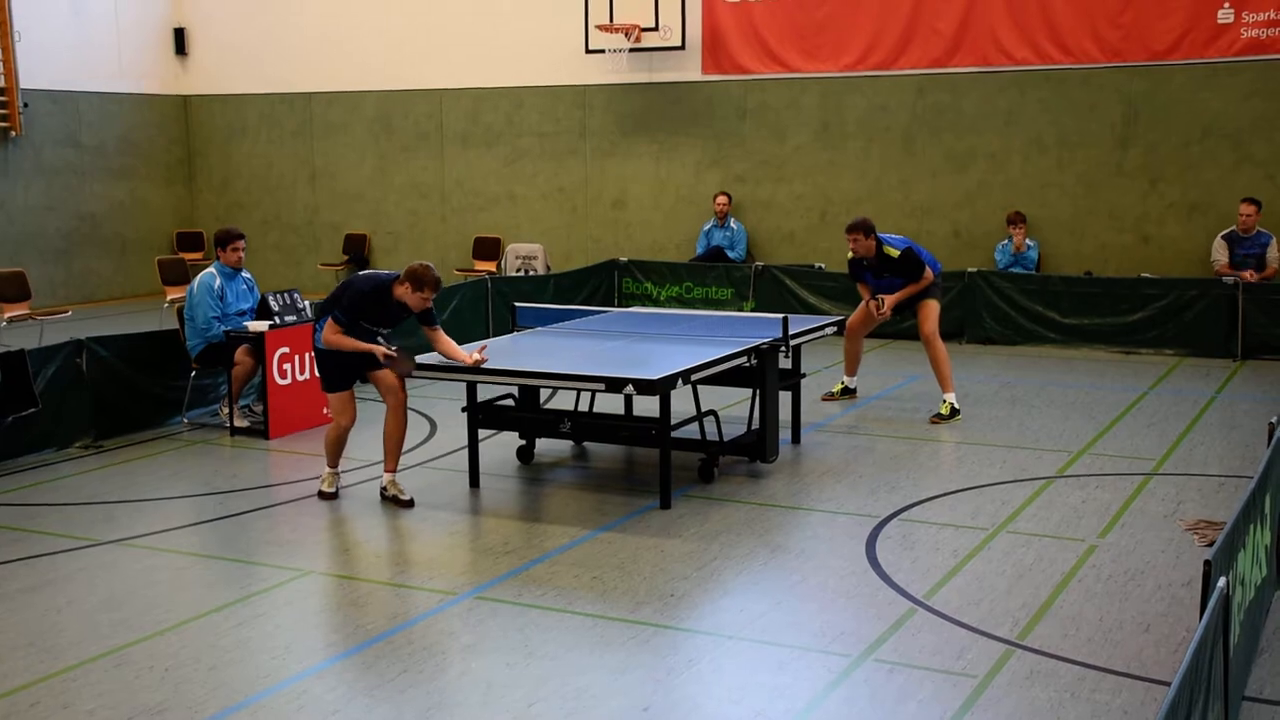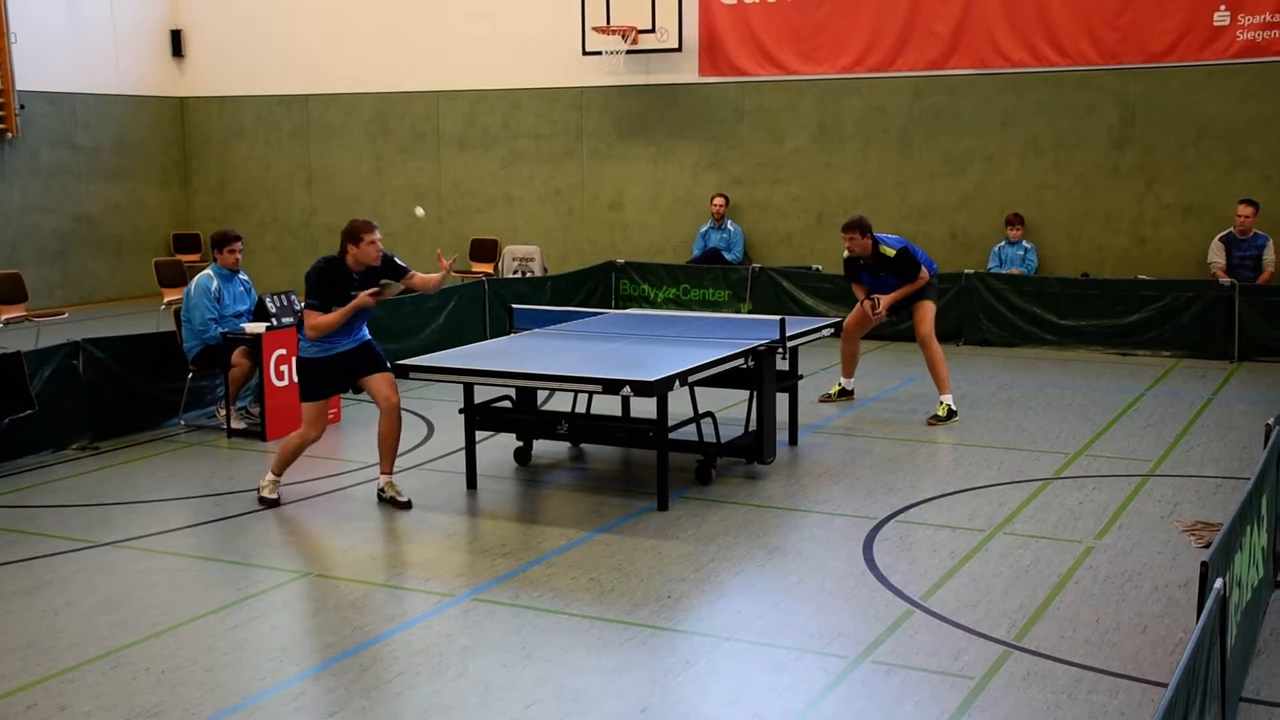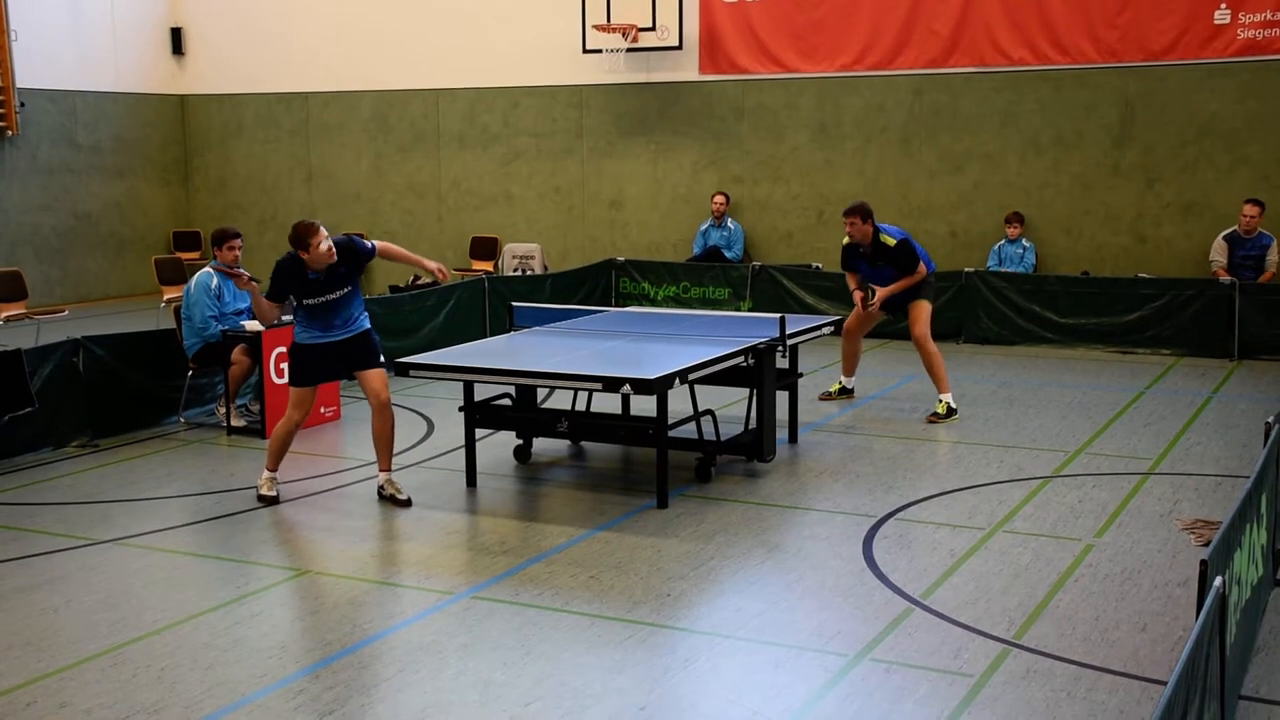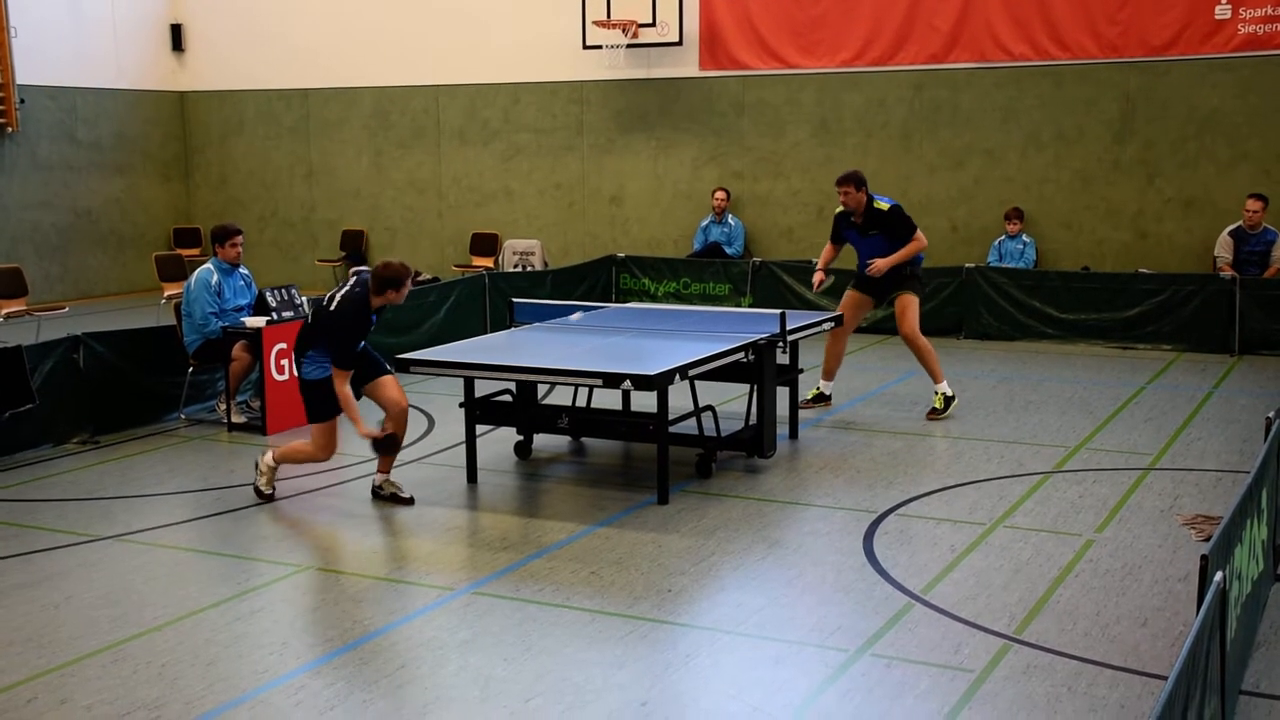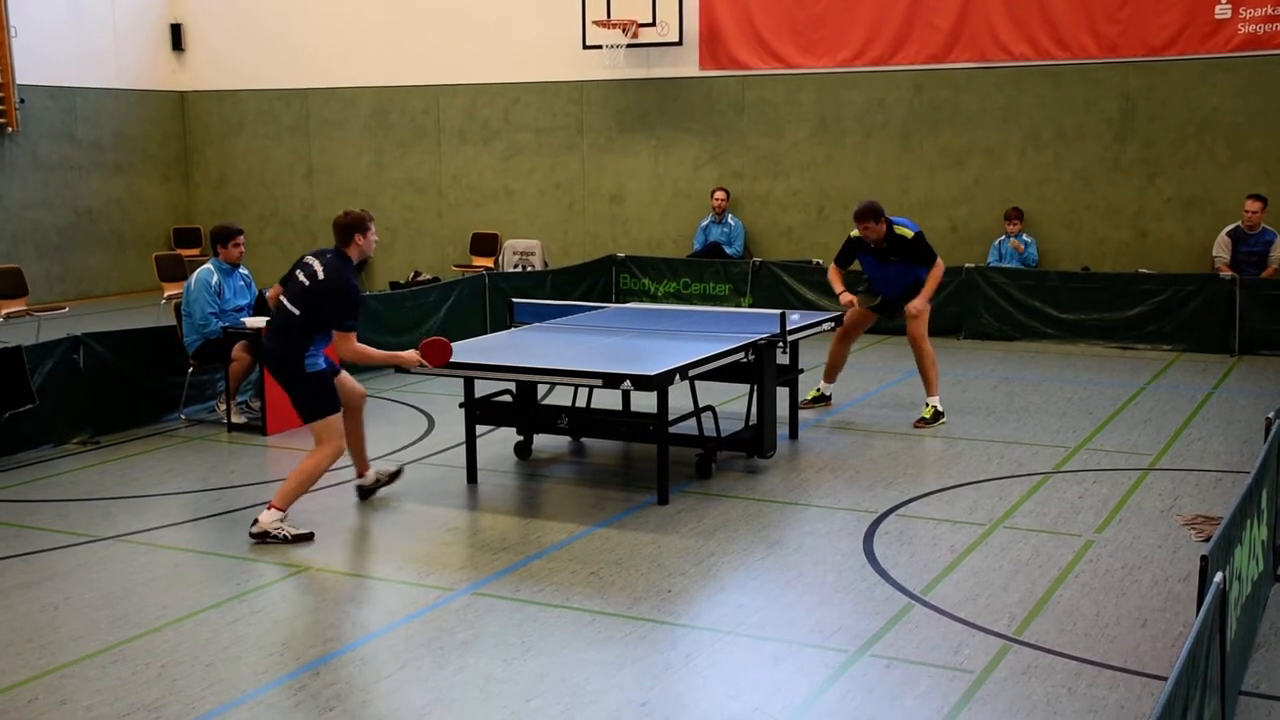
dt=0.4s
person 1, frame 1
left shoulder: (418, 296)
right shoulder: (364, 291)
left elbow: (437, 337)
right elbow: (329, 337)
left wrist: (466, 358)
right wrist: (372, 349)
left hip: (371, 339)
right hip: (335, 342)
left knee: (398, 399)
right knee: (344, 420)
left ankle: (389, 481)
right ankle: (331, 472)
person 1, frame 2
left shoulder: (381, 261)
right shoulder: (322, 272)
left elbow: (421, 282)
right elbow: (313, 331)
left wrist: (443, 274)
right wrist: (354, 305)
left hip: (357, 342)
right hip: (318, 353)
left knee: (391, 402)
right knee: (312, 432)
left ankle: (386, 483)
right ankle: (272, 478)
person 1, frame 3
left shoulder: (348, 247)
right shoulder: (287, 268)
left elbow: (381, 248)
right elbow: (268, 318)
left wrist: (425, 264)
right wrist: (254, 294)
left hip: (356, 333)
right hip: (311, 341)
left knee: (381, 399)
right knee: (295, 416)
left ankle: (385, 480)
right ankle: (268, 476)
person 1, frame 4
left shoulder: (367, 279)
right shoulder: (348, 323)
left elbow: (356, 271)
right elbow: (341, 383)
right wrist: (360, 426)
left hip: (353, 352)
right hip: (319, 364)
left knee: (399, 407)
right knee: (323, 450)
left ankle: (382, 481)
right ankle: (269, 462)
person 1, frame 5
left shoulder: (314, 257)
right shoulder: (344, 284)
left elbow: (273, 295)
right elbow: (347, 351)
right wrist: (400, 358)
left hip: (279, 348)
right hip: (298, 361)
left knee: (355, 397)
right knee: (332, 445)
left ankle: (365, 477)
right ankle: (269, 520)
person 2, frame 1
left shoulder: (900, 252)
right shoulder: (854, 259)
left elbow: (927, 277)
right elbow: (862, 282)
left wrist: (895, 298)
right wrist: (869, 300)
left hip: (924, 284)
right hip: (885, 290)
left knee: (929, 334)
right knee: (852, 328)
left ankle: (950, 402)
right ankle: (848, 385)
person 2, frame 2
left shoulder: (895, 251)
right shoulder: (850, 258)
left elbow: (923, 277)
right elbow: (857, 283)
left wrist: (891, 299)
right wrist: (864, 300)
left hip: (920, 285)
right hip: (882, 291)
left knee: (925, 335)
right knee: (849, 329)
left ankle: (947, 404)
right ankle: (846, 387)
person 2, frame 3
left shoulder: (895, 242)
right shoulder: (849, 245)
left elbow: (920, 272)
right elbow: (851, 272)
left wrist: (887, 292)
right wrist: (855, 291)
left hip: (917, 283)
right hip: (880, 288)
left knee: (920, 336)
right knee: (849, 330)
left ankle: (947, 402)
right ankle: (846, 385)
person 2, frame 4
left shoulder: (888, 211)
right shoulder: (842, 216)
left elbow: (920, 242)
right elbow: (833, 245)
left wrist: (889, 261)
right wrist: (820, 269)
left hip: (903, 272)
right hip: (869, 274)
left knee: (908, 332)
right knee: (838, 327)
left ankle: (943, 391)
right ankle: (824, 391)
person 2, frame 5
left shoulder: (909, 235)
right shoulder: (856, 239)
left elbow: (938, 266)
right elbow: (835, 269)
left wrist: (922, 300)
right wrist: (842, 293)
left hip: (913, 290)
right hip: (877, 291)
left knee: (917, 336)
right knee: (843, 334)
left ankle: (934, 405)
right ankle: (824, 391)
person 3, frame 1
left shoulder: (245, 277)
right shoulder: (207, 282)
left elbow: (258, 313)
right elbow: (209, 329)
left hip: (242, 338)
right hip: (208, 345)
right knee: (248, 357)
left ankle: (262, 402)
right ankle: (229, 405)
person 3, frame 2
left shoulder: (242, 279)
right shoulder: (204, 284)
left elbow: (255, 314)
right elbow: (206, 331)
right hip: (205, 347)
right knee: (245, 358)
left ankle: (258, 404)
right ankle: (226, 407)
person 3, frame 3
right shoulder: (204, 281)
left elbow: (255, 312)
right elbow: (206, 329)
left hip: (239, 339)
right hip: (205, 344)
right knee: (245, 356)
left ankle: (258, 401)
right ankle: (225, 405)
person 3, frame 4
left shoulder: (243, 273)
right shoulder: (204, 278)
left elbow: (255, 308)
right elbow: (207, 325)
right hip: (205, 341)
right knee: (245, 352)
left ankle: (259, 397)
right ankle: (226, 401)
person 3, frame 5
left shoulder: (242, 273)
right shoulder: (204, 278)
left elbow: (256, 308)
right elbow: (207, 326)
left hip: (240, 335)
right hip: (205, 342)
right knee: (245, 353)
left ankle: (259, 397)
right ankle: (226, 402)
